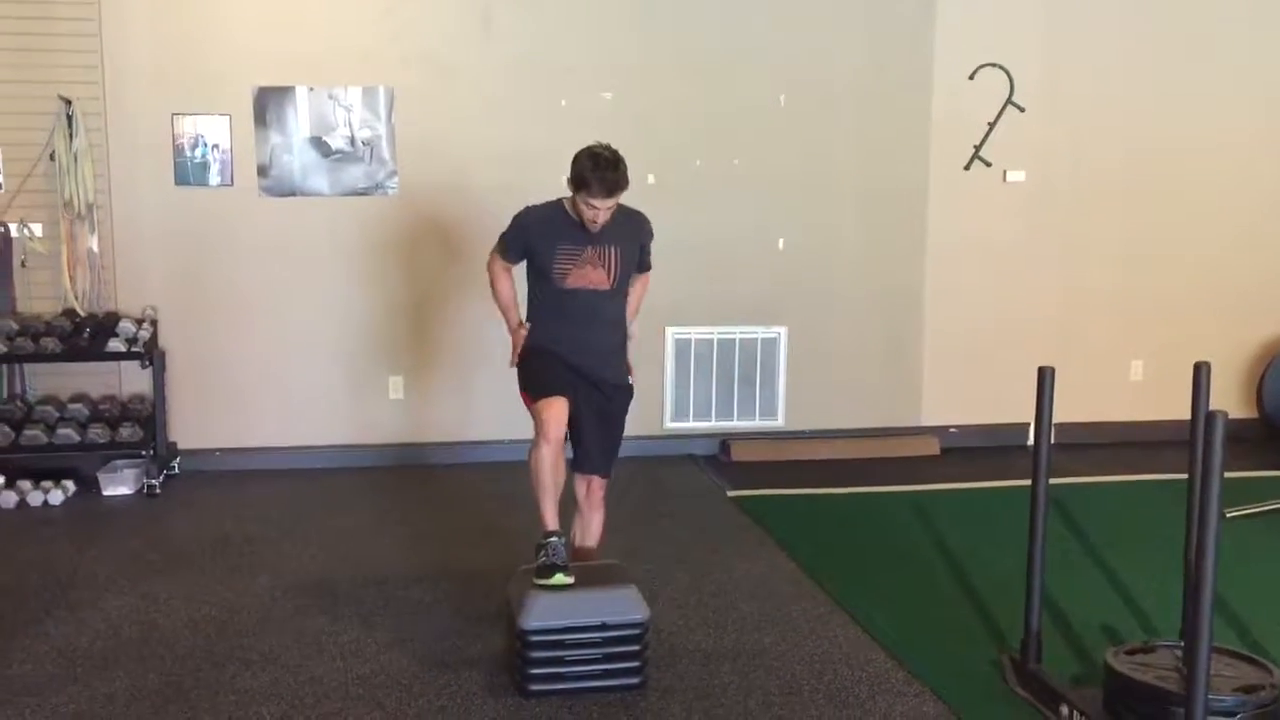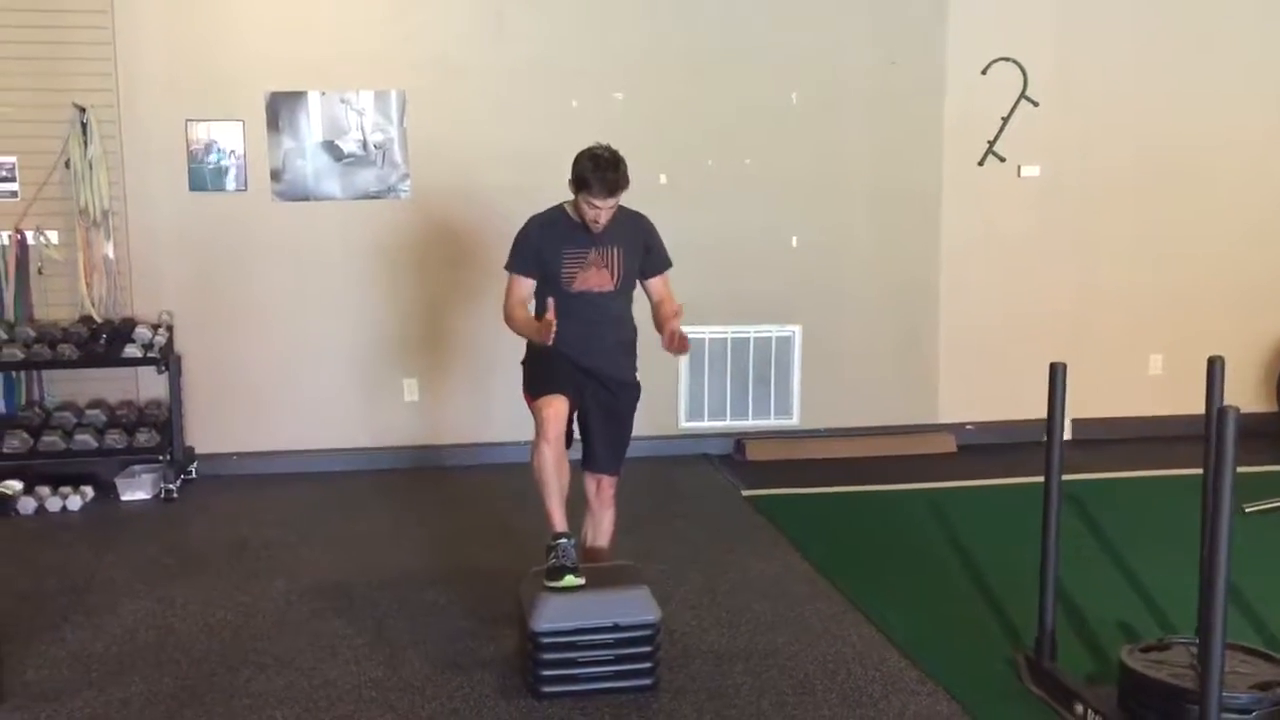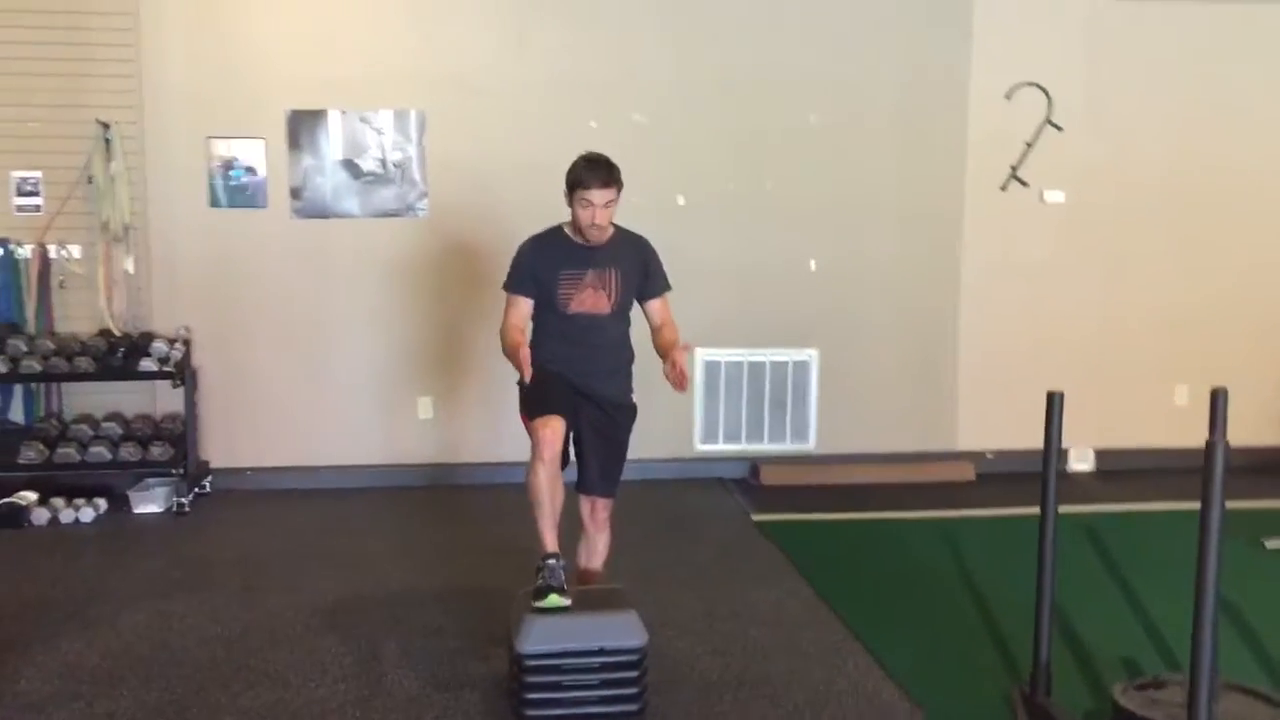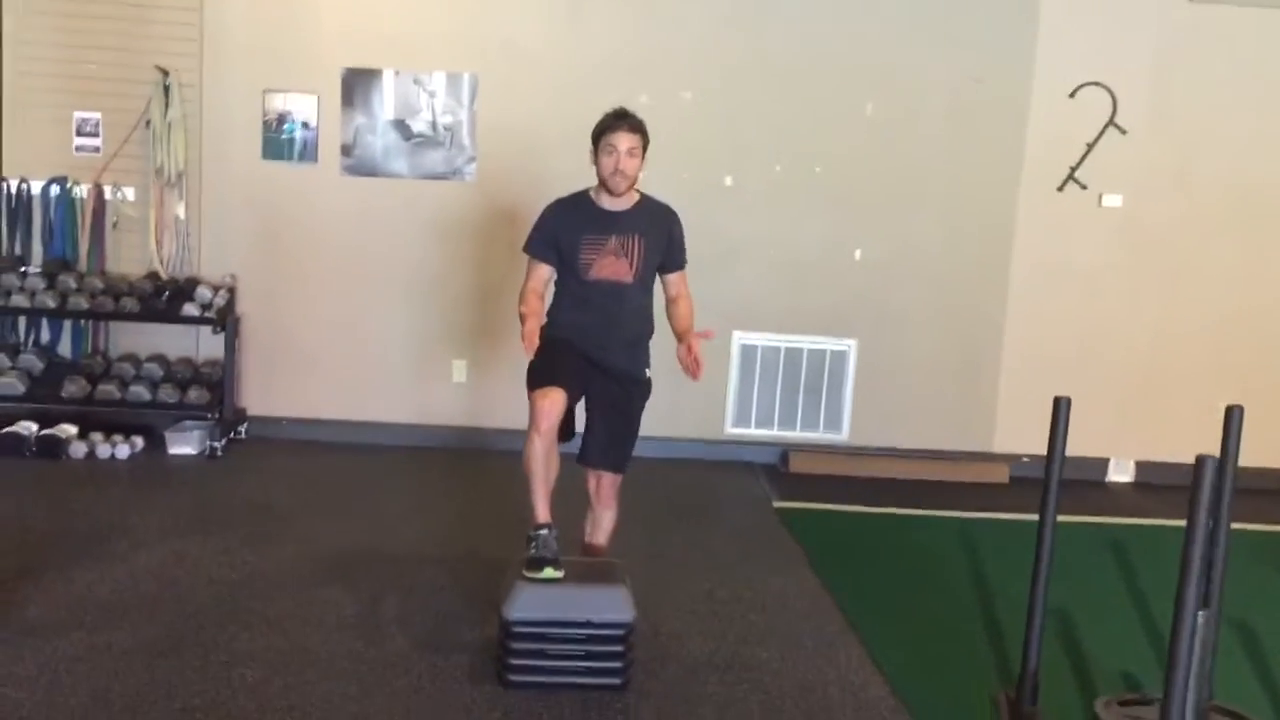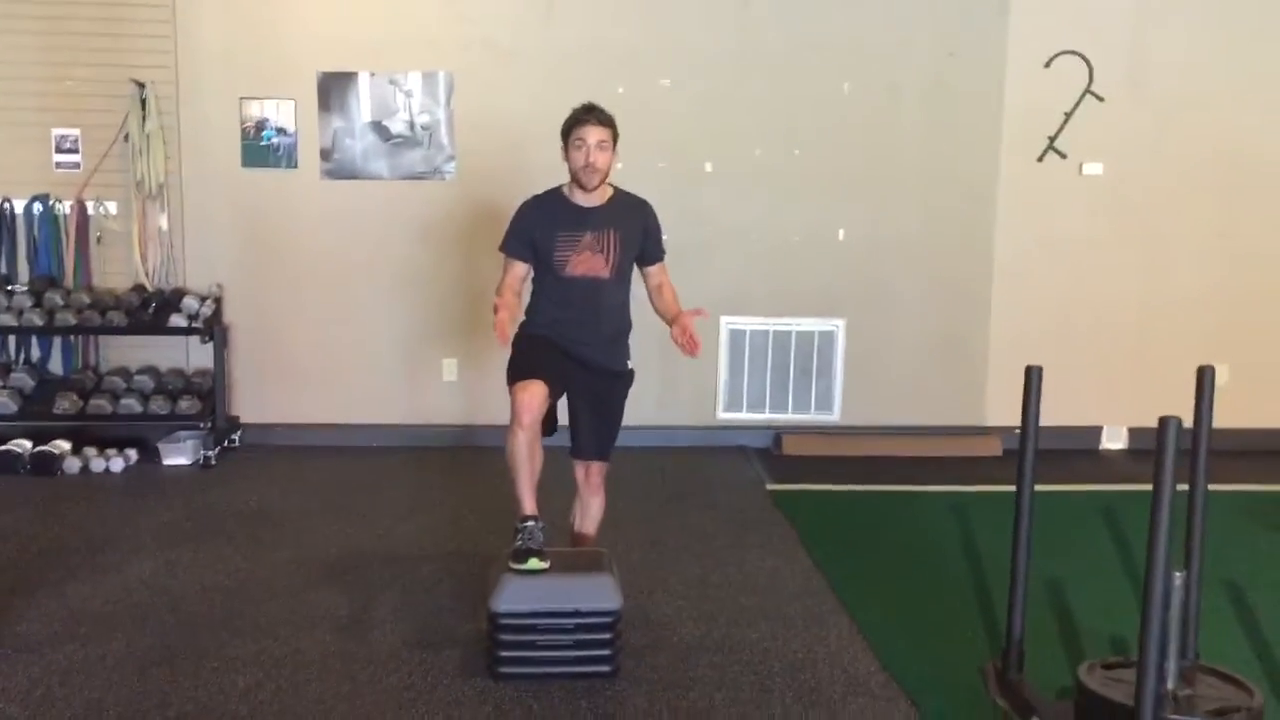
dt=0.4s
person 1, frame 1
left shoulder: (636, 227)
right shoulder: (535, 222)
right elbow: (499, 265)
right wrist: (516, 323)
left hip: (607, 369)
right hip: (547, 354)
left knee: (592, 488)
right knee: (552, 422)
left ankle: (582, 579)
right ankle: (550, 543)
person 1, frame 2
left shoulder: (638, 230)
right shoulder: (540, 231)
left elbow: (660, 295)
right elbow: (515, 304)
left wrist: (669, 326)
right wrist: (537, 330)
left hip: (615, 367)
right hip: (556, 357)
left knee: (603, 485)
right knee: (551, 419)
right ankle: (560, 543)
person 1, frame 3
left shoulder: (637, 251)
right shoulder: (537, 251)
left elbow: (660, 320)
right elbow: (513, 324)
left wrist: (671, 352)
right wrist: (519, 353)
left hip: (610, 389)
right hip: (551, 377)
left knee: (598, 509)
right knee: (548, 438)
right ankle: (551, 564)
person 1, frame 4
left shoulder: (662, 221)
right shoulder: (562, 214)
left elbow: (677, 293)
right elbow: (535, 285)
left wrist: (685, 335)
right wrist: (531, 319)
left hip: (626, 362)
right hip: (566, 343)
left knee: (605, 483)
right knee: (545, 413)
right ankle: (542, 533)
person 1, frame 5
left shoulder: (637, 214)
right shoulder: (536, 212)
left elbow: (657, 282)
right elbow: (512, 282)
left wrist: (676, 318)
right wrist: (504, 310)
left hip: (606, 356)
right hip: (544, 339)
left knee: (591, 473)
right knee: (526, 406)
right ankle: (529, 526)
